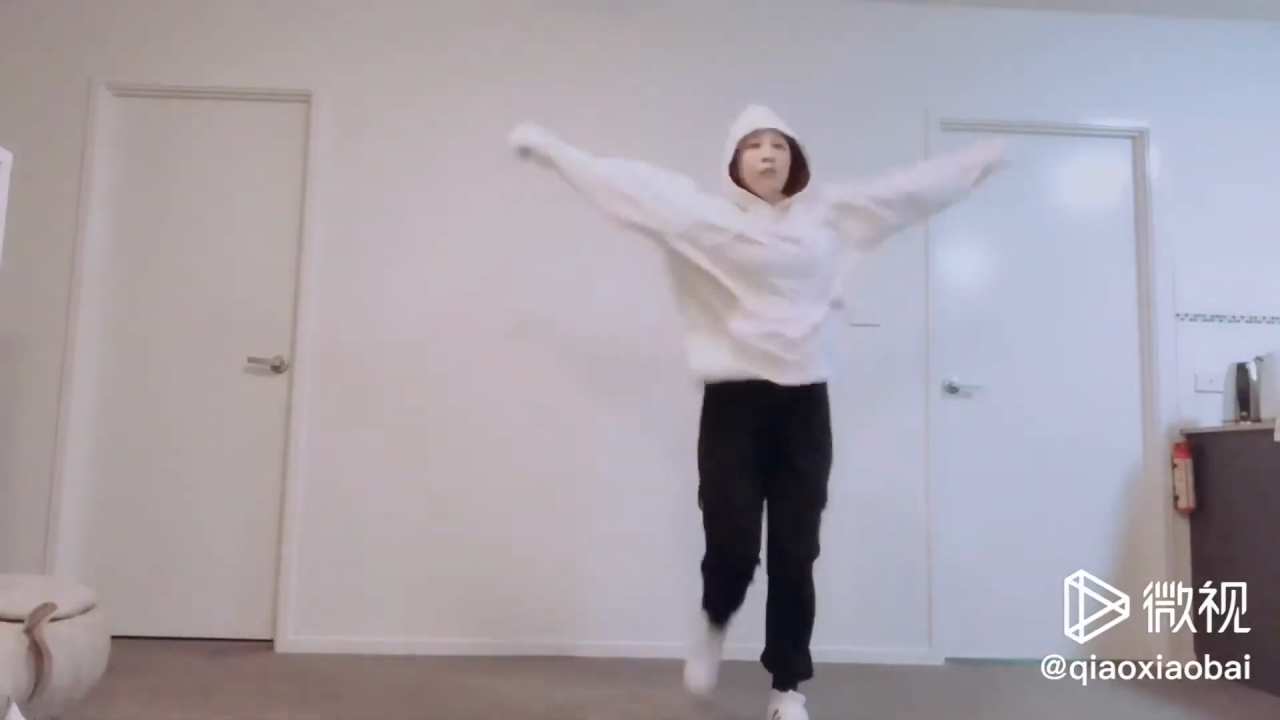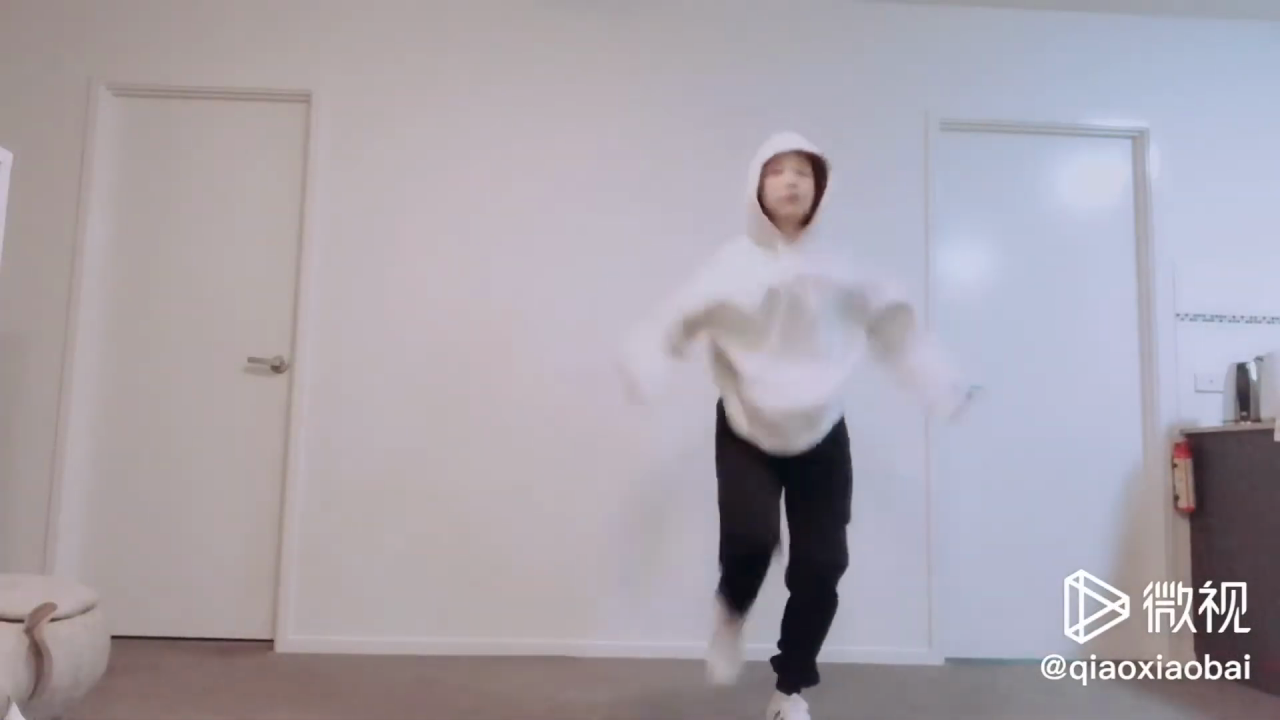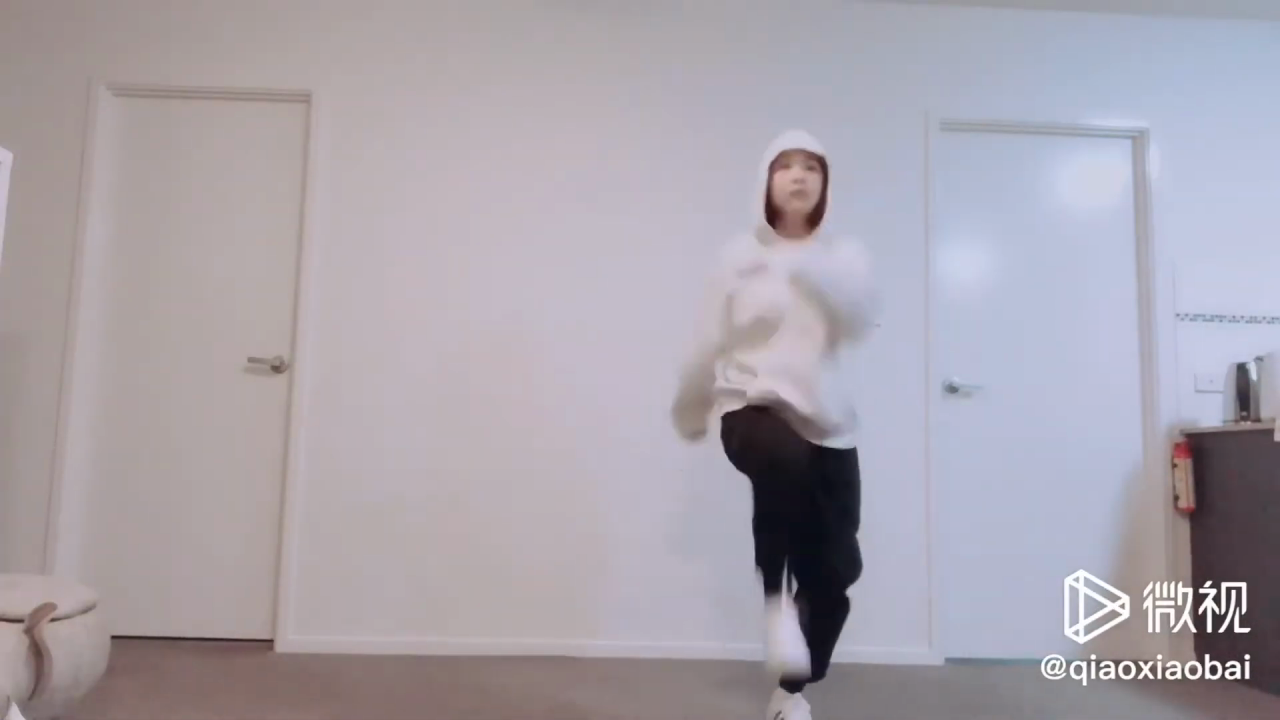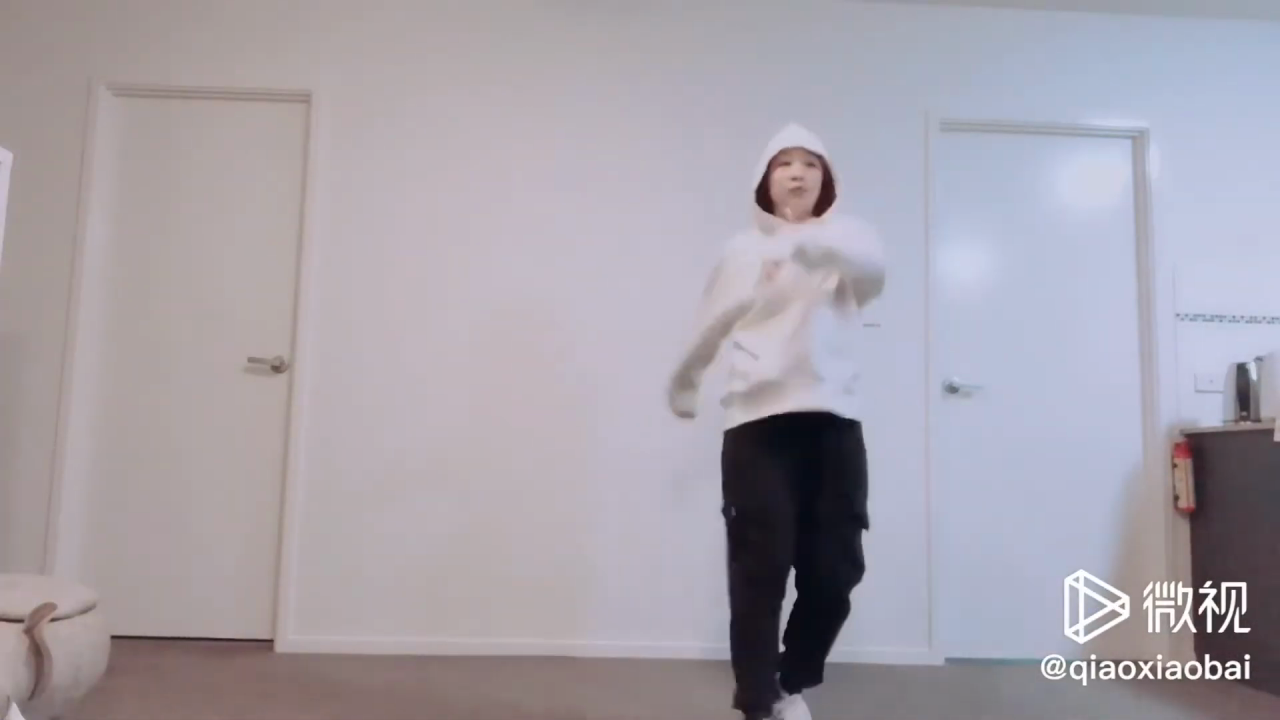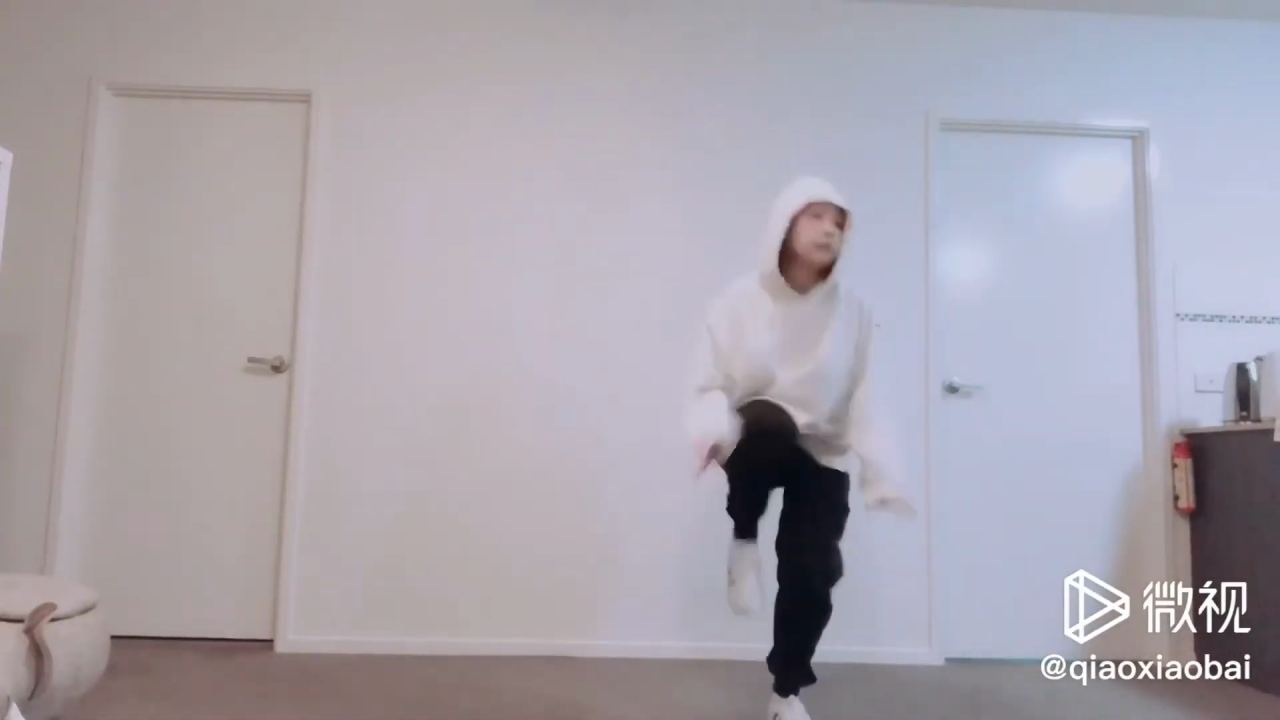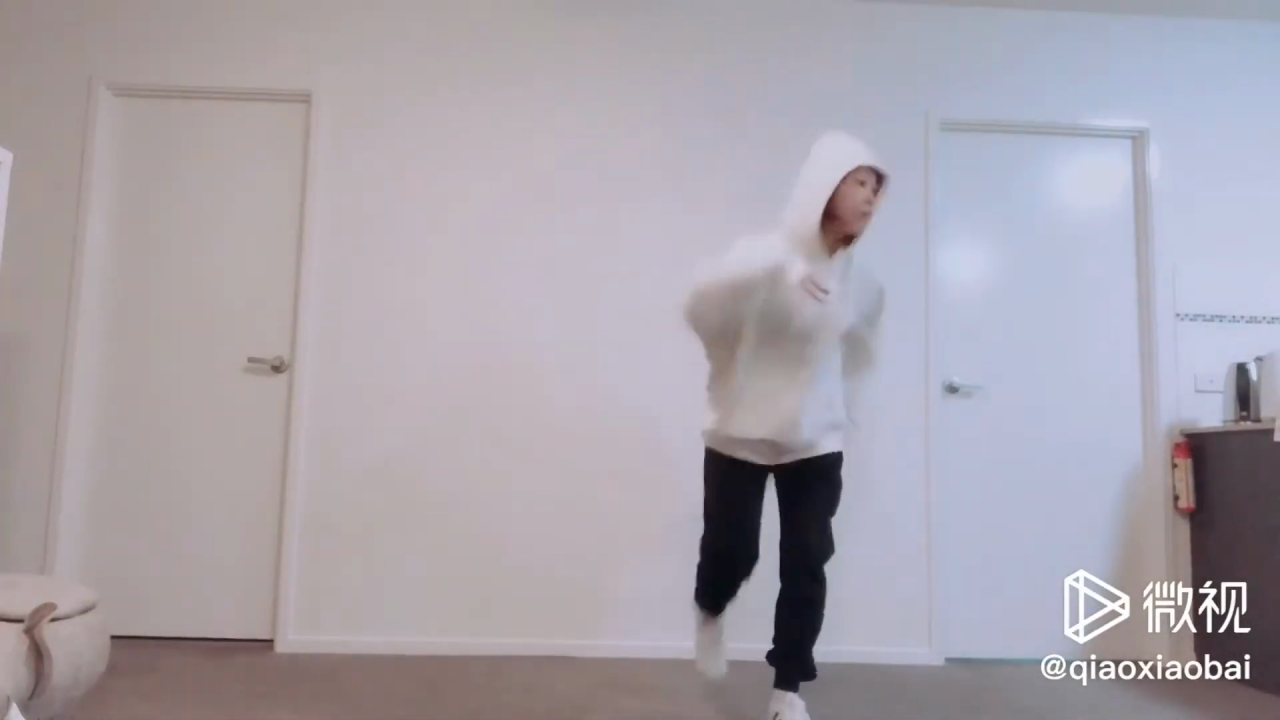
dt=0.2s
person 1, frame 1
left shoulder: (826, 212)
right shoulder: (703, 213)
left elbow: (904, 191)
right elbow: (622, 182)
left wrist: (976, 161)
right wrist: (546, 146)
left hip: (802, 399)
right hip: (733, 394)
left knee: (795, 547)
right knee: (731, 536)
right ankle: (714, 628)
person 1, frame 2
left shoulder: (839, 264)
right shoulder: (734, 262)
left elbow: (894, 319)
right elbow: (675, 320)
left wrist: (938, 380)
right wrist: (645, 361)
left hip: (822, 431)
right hip: (750, 430)
left knee: (821, 570)
right knee: (748, 543)
right ankle: (731, 612)
person 1, frame 3
left shoulder: (842, 256)
right shoulder: (739, 257)
left elbow: (860, 311)
right elbow: (711, 346)
left wrist: (802, 266)
right wrist: (690, 411)
left hip: (828, 433)
right hip: (755, 416)
left knee: (833, 573)
right knee: (786, 464)
right ankle: (777, 597)
person 1, frame 4
left shoulder: (843, 237)
right shoulder: (740, 253)
left elbow: (871, 264)
right elbow: (710, 330)
left wrist: (803, 242)
right wrist: (681, 389)
left hip: (832, 424)
right hip: (757, 422)
left knee: (832, 571)
right knee: (761, 562)
person 1, frame 5
left shoulder: (852, 311)
right shoulder: (741, 300)
left elbow: (860, 405)
right elbow: (708, 384)
left wrist: (881, 476)
right wrist: (709, 429)
left hip: (821, 457)
right hip: (756, 434)
left knee: (810, 578)
right knee: (768, 421)
right ankle: (745, 540)
person 1, frame 6
left shoulder: (862, 282)
right shoulder: (762, 257)
right elbow: (701, 312)
left wrist: (839, 410)
right wrist: (779, 265)
left hip: (816, 448)
right hip: (740, 441)
left knee: (806, 563)
right knee: (731, 548)
right ankle: (711, 617)
